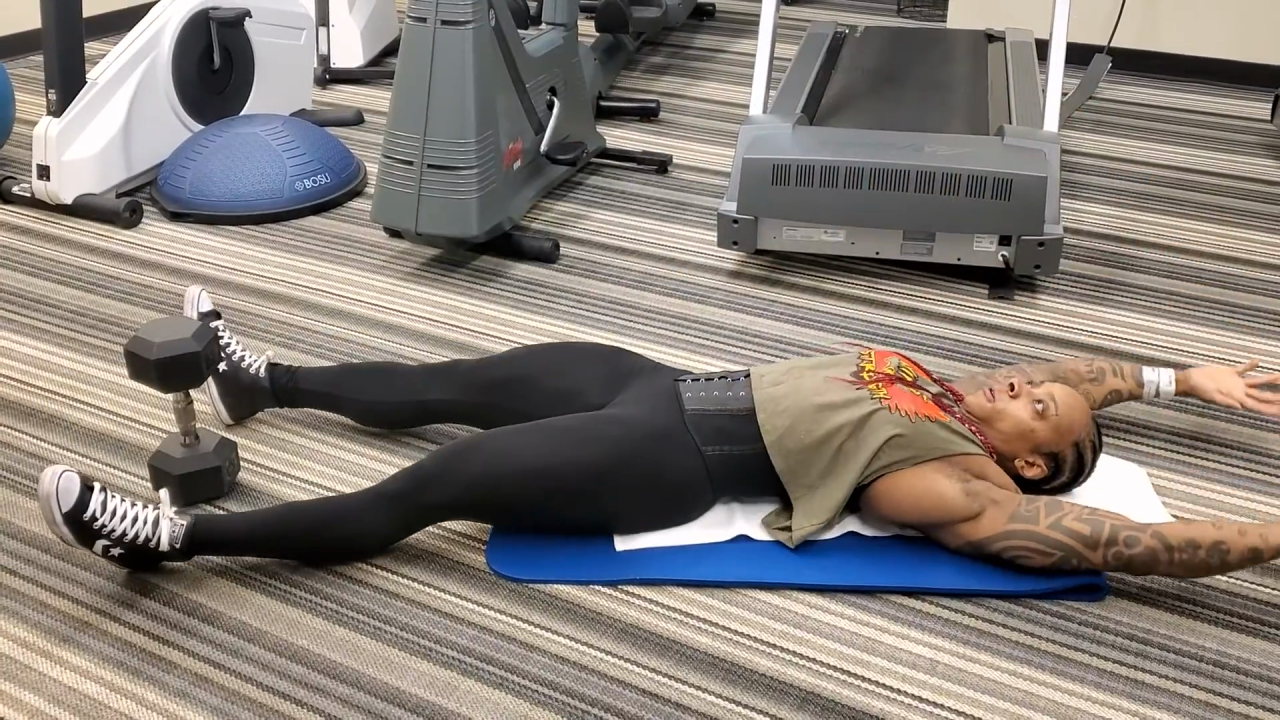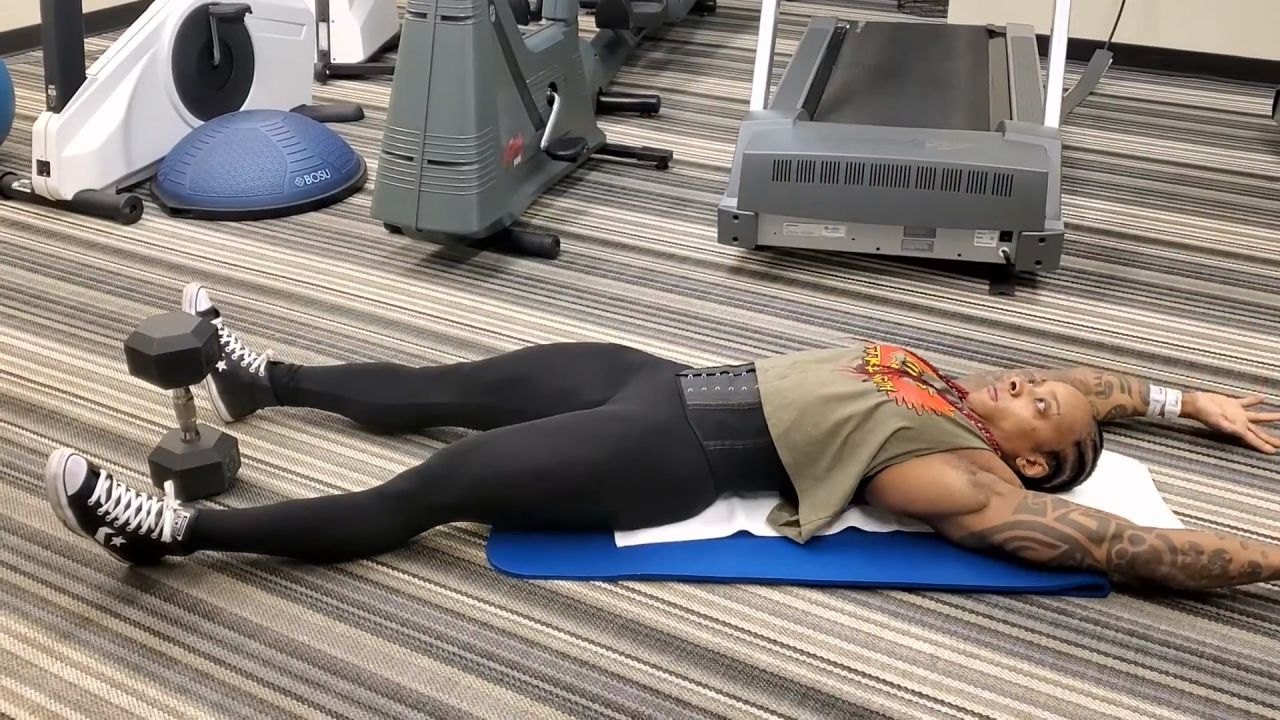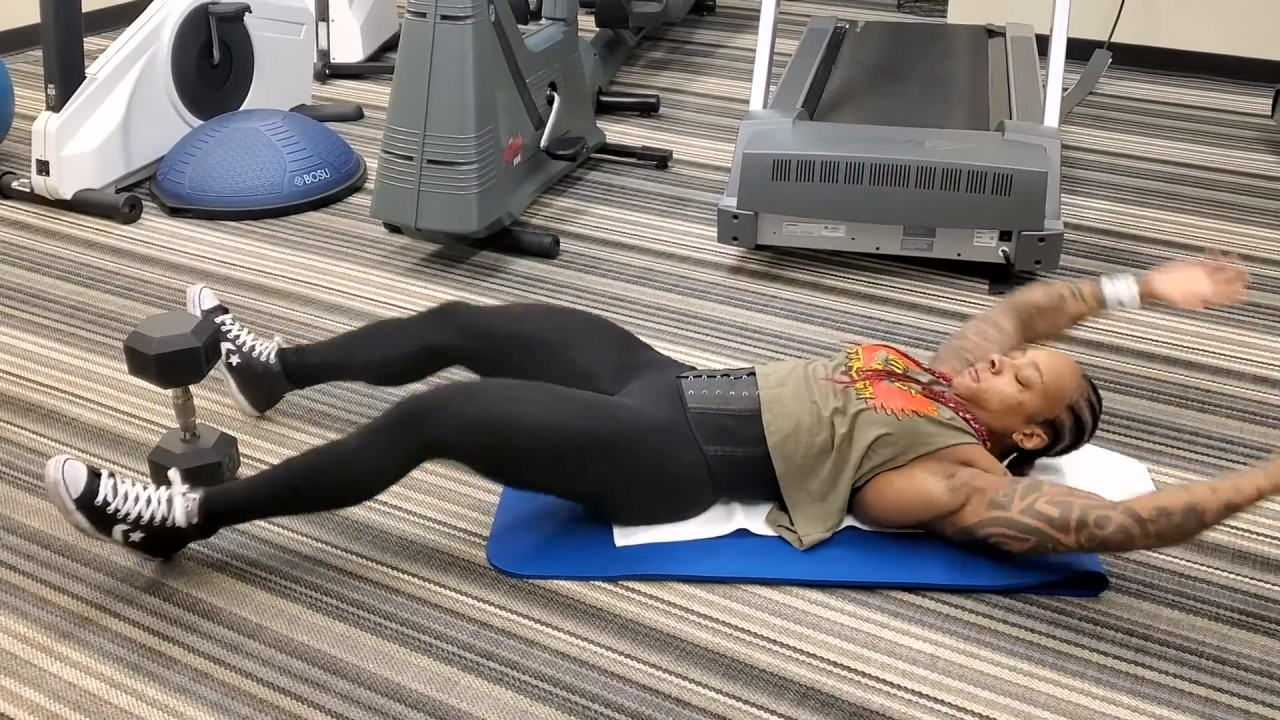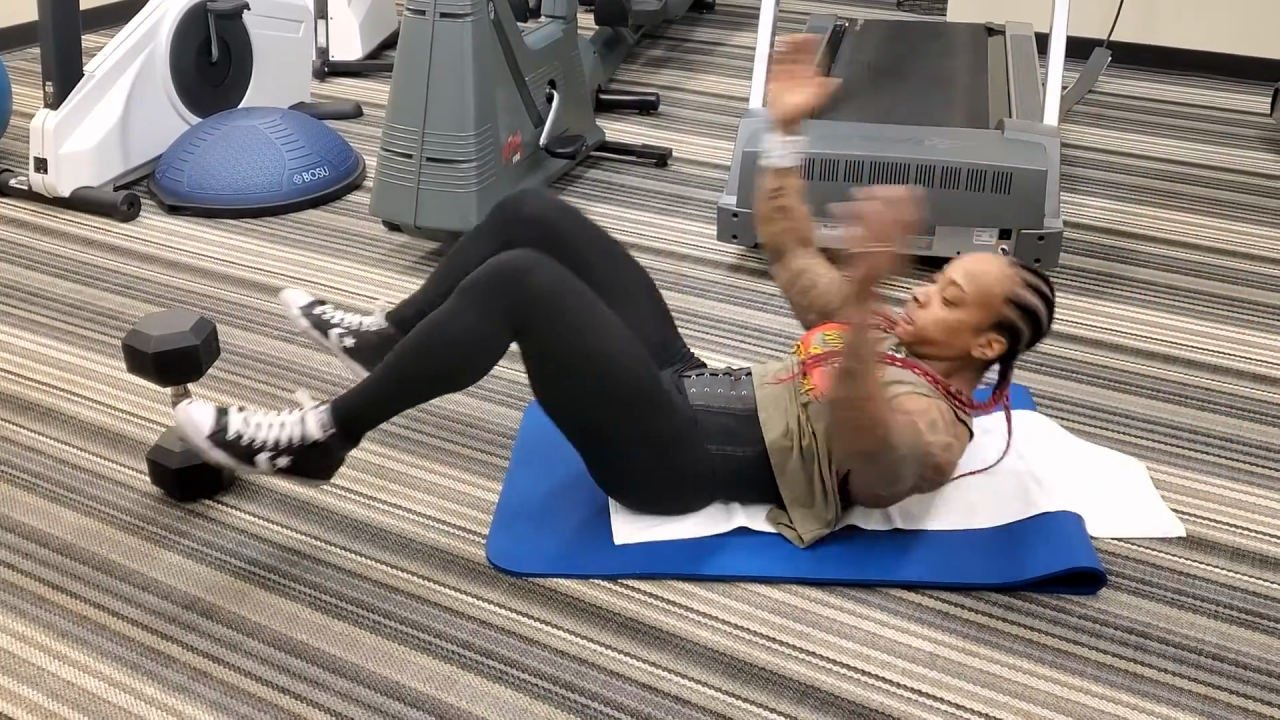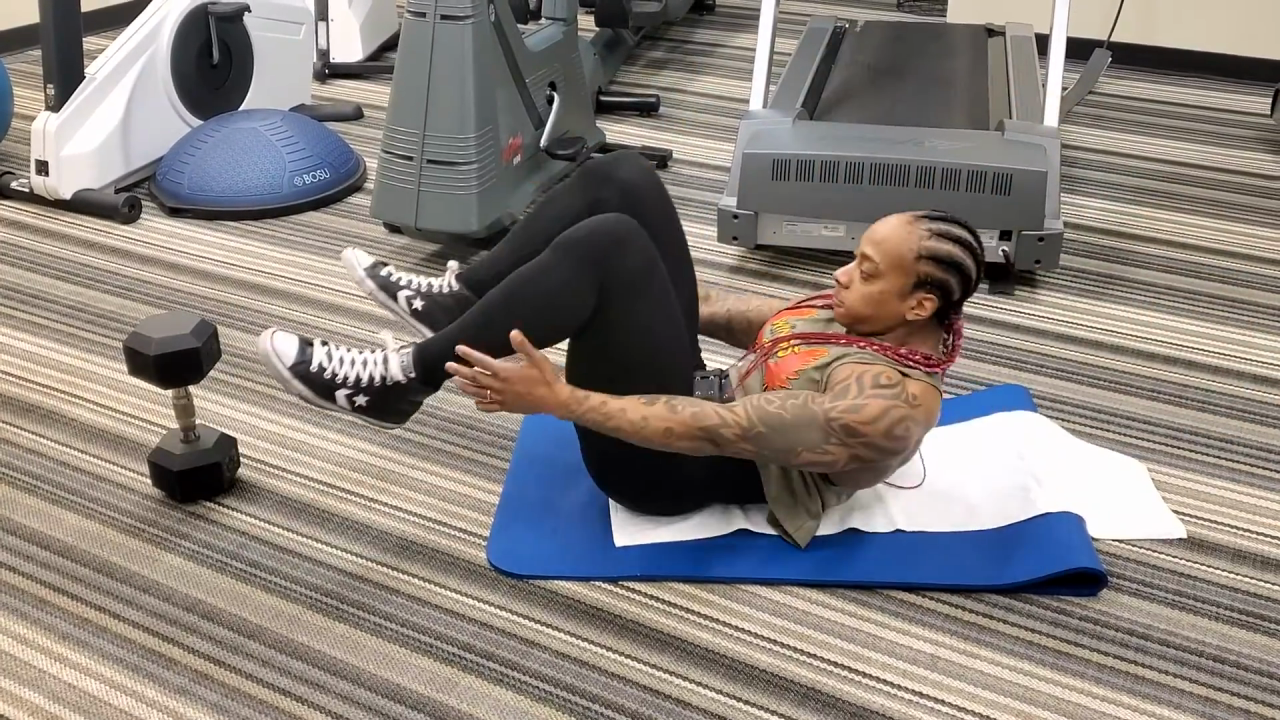
dt=0.3s
person 1, frame 1
left shoulder: (974, 492)
right shoulder: (960, 399)
left elbow: (1128, 539)
right elbow: (1068, 361)
left hip: (668, 464)
right hip: (669, 386)
left knee: (422, 490)
right knee: (449, 388)
left ankle: (168, 536)
right ankle: (258, 379)
person 1, frame 2
left shoulder: (981, 486)
right shoulder: (961, 395)
left elbow: (1134, 544)
right elbow: (1074, 369)
left hip: (669, 458)
right hip: (670, 380)
left knee: (421, 496)
right knee: (442, 388)
left ankle: (170, 530)
right ankle: (255, 374)
person 1, frame 3
left shoulder: (966, 478)
right shoulder: (948, 380)
left elbow: (1114, 518)
right elbow: (1020, 306)
left wrist: (1272, 481)
right wrist: (1143, 286)
left hip: (663, 458)
right hip: (669, 379)
left knee: (426, 422)
right knee: (458, 326)
left ankle: (186, 514)
right ankle: (272, 366)
person 1, frame 4
left shoulder: (928, 435)
right shoulder: (893, 326)
left elbow: (858, 437)
right elbow: (787, 247)
right wrist: (788, 128)
left hip: (671, 461)
right hip: (691, 392)
left knee: (514, 279)
right knee: (535, 217)
left ankle: (323, 437)
right ankle: (380, 339)
person 1, frame 5
left shoulder: (885, 408)
right shoulder: (861, 317)
left elbow: (719, 432)
right elbow: (706, 304)
left wrist: (560, 399)
left hip: (665, 469)
left knee: (606, 241)
right knee: (623, 176)
left ankle: (401, 376)
right ankle: (452, 297)
